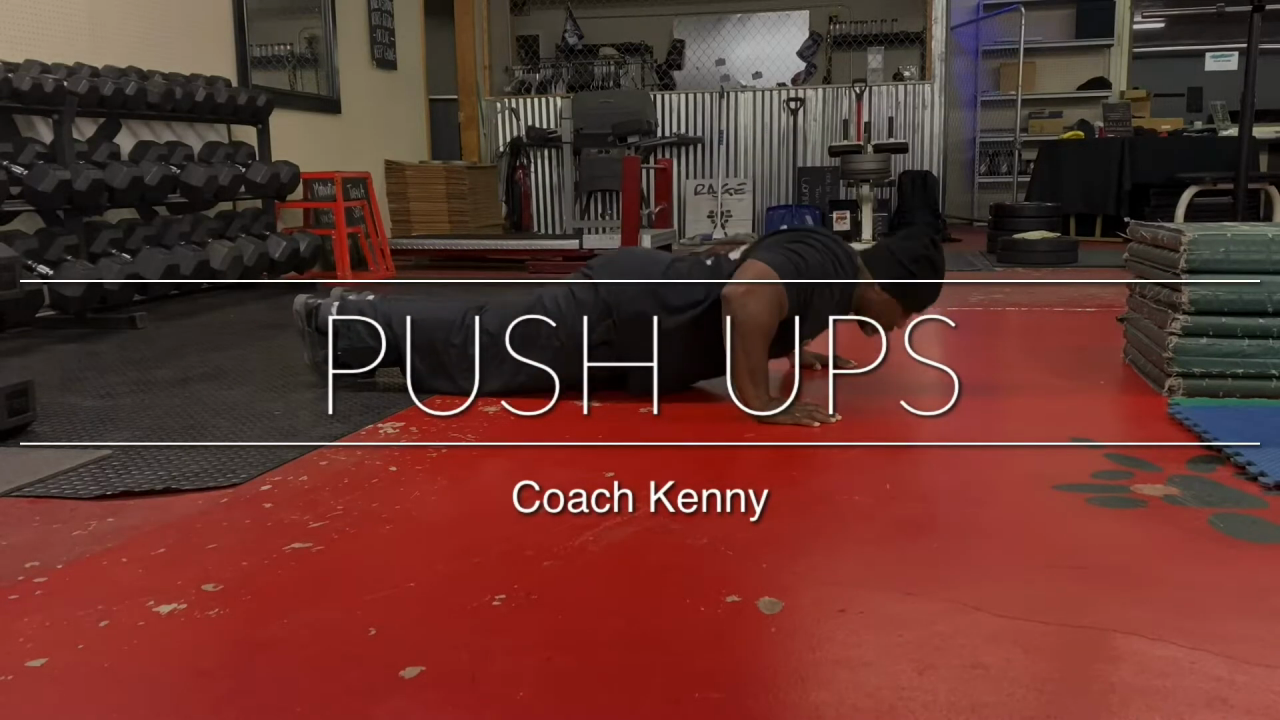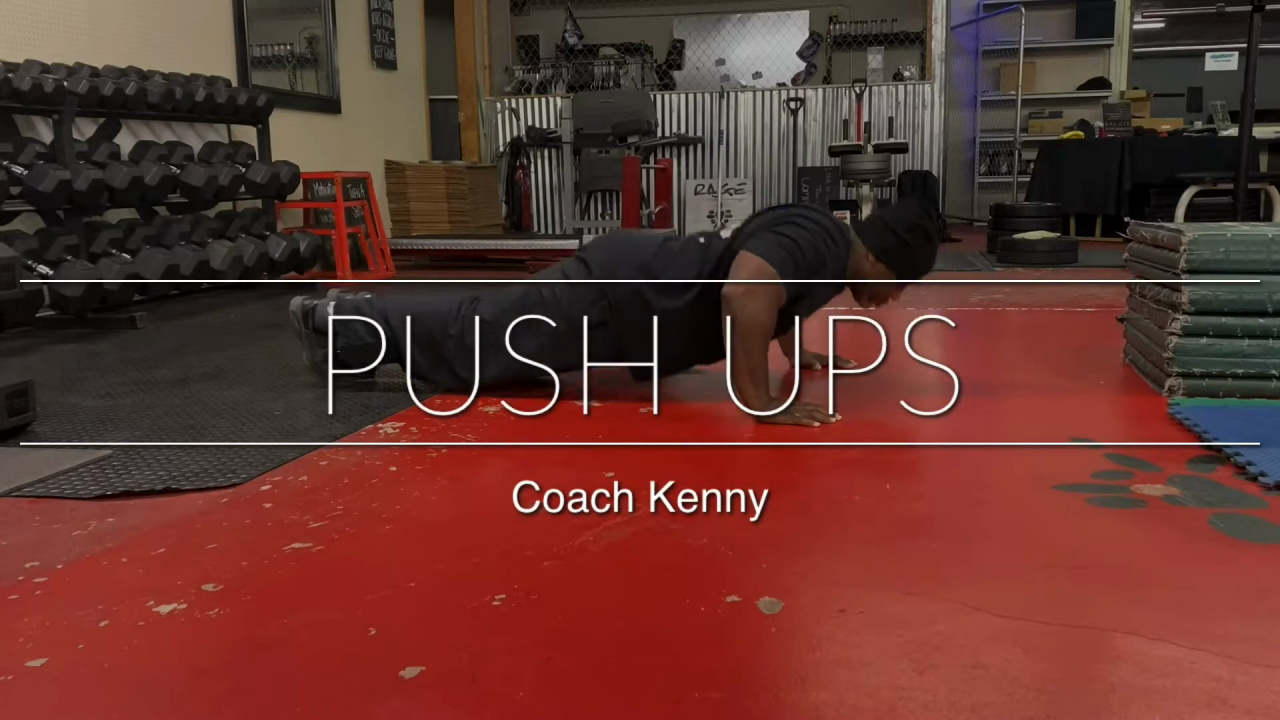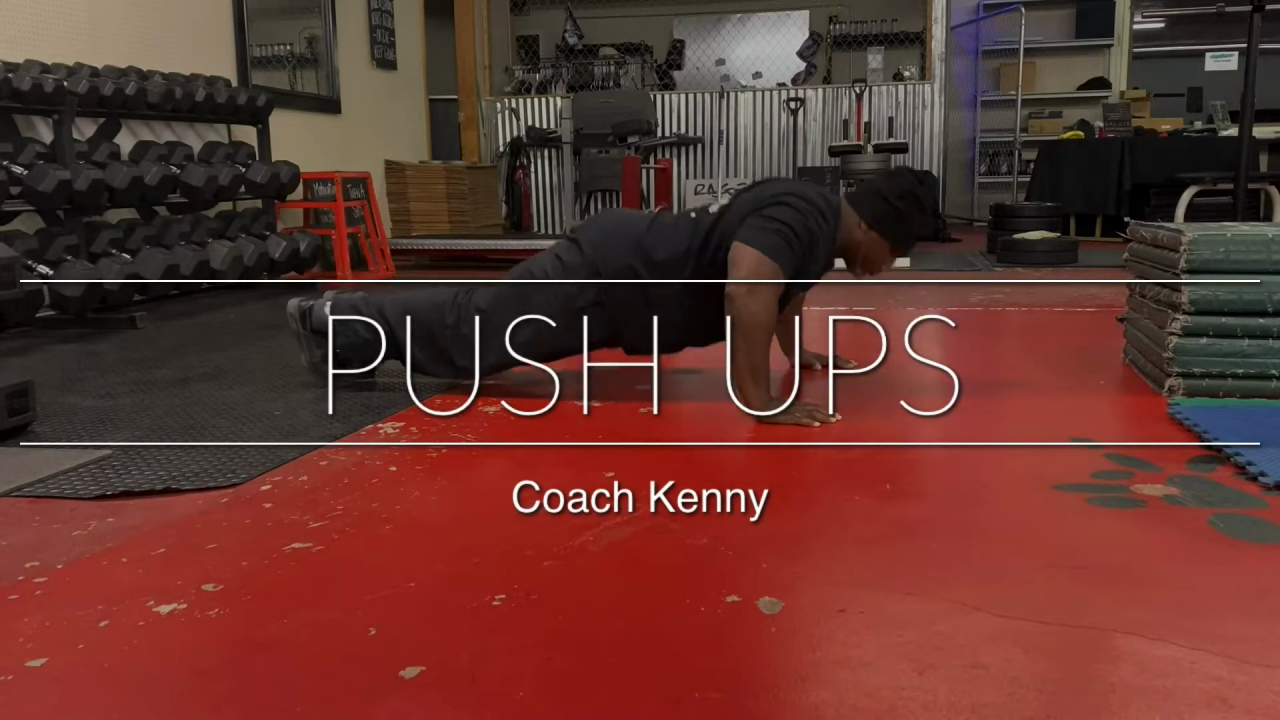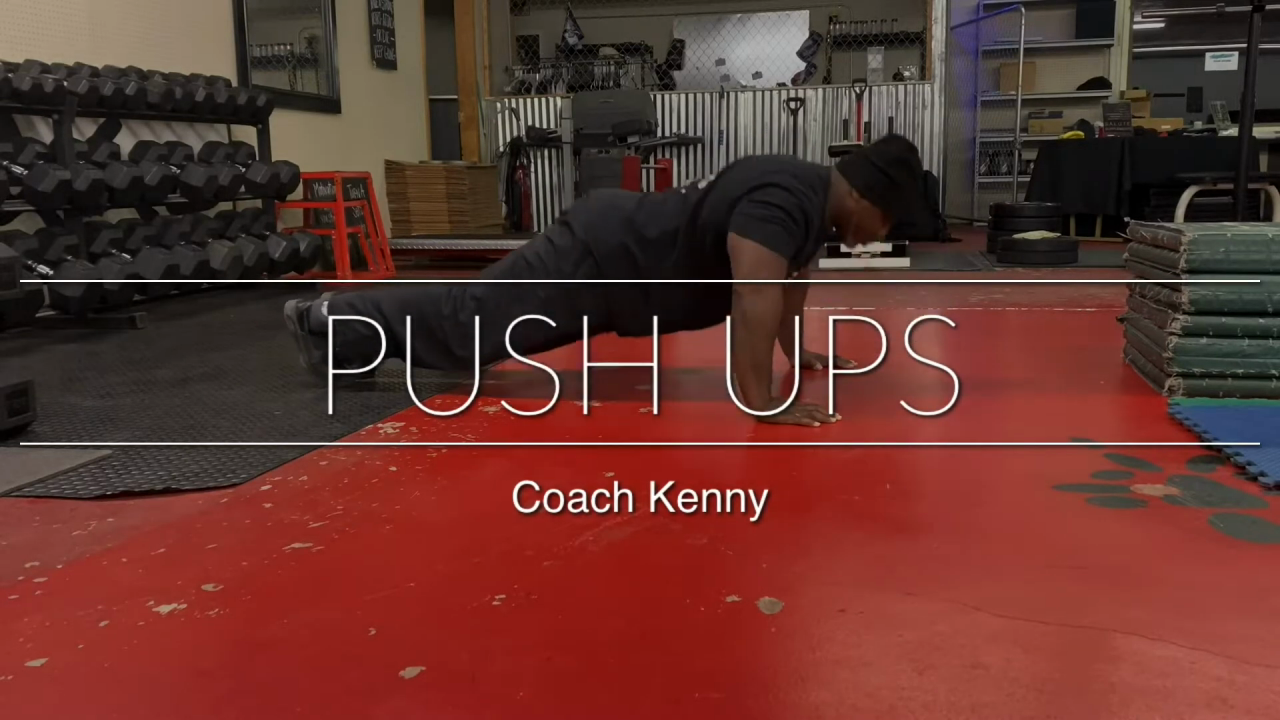
dt=0.1s
person 1, frame 1
left shoulder: (832, 267)
right shoulder: (823, 266)
right elbow: (745, 297)
left wrist: (794, 350)
right wrist: (759, 400)
left hip: (635, 299)
right hip: (616, 314)
left knee: (492, 330)
right knee: (476, 344)
left ankle: (361, 310)
right ankle: (335, 317)
person 1, frame 2
left shoulder: (828, 247)
right shoulder: (816, 246)
right elbow: (744, 293)
left wrist: (795, 347)
right wrist: (759, 400)
left hip: (636, 277)
right hip: (613, 299)
left knee: (489, 326)
right knee: (473, 338)
left ankle: (353, 311)
right ankle: (334, 318)
person 1, frame 3
left shoulder: (821, 219)
right shoulder: (798, 220)
left elbow: (785, 285)
right elbow: (747, 293)
left wrist: (796, 352)
right wrist: (757, 399)
left hip: (625, 269)
right hip: (604, 276)
left knee: (484, 323)
right knee: (468, 330)
left ankle: (351, 318)
right ankle: (330, 322)
person 1, frame 4
left shoulder: (813, 197)
right shoulder: (792, 198)
left elbow: (788, 276)
right elbow: (756, 291)
left wrist: (796, 350)
right wrist: (760, 401)
left hip: (621, 248)
right hip: (598, 258)
left knee: (473, 316)
right knee: (464, 323)
left ankle: (344, 318)
right ankle: (329, 322)
